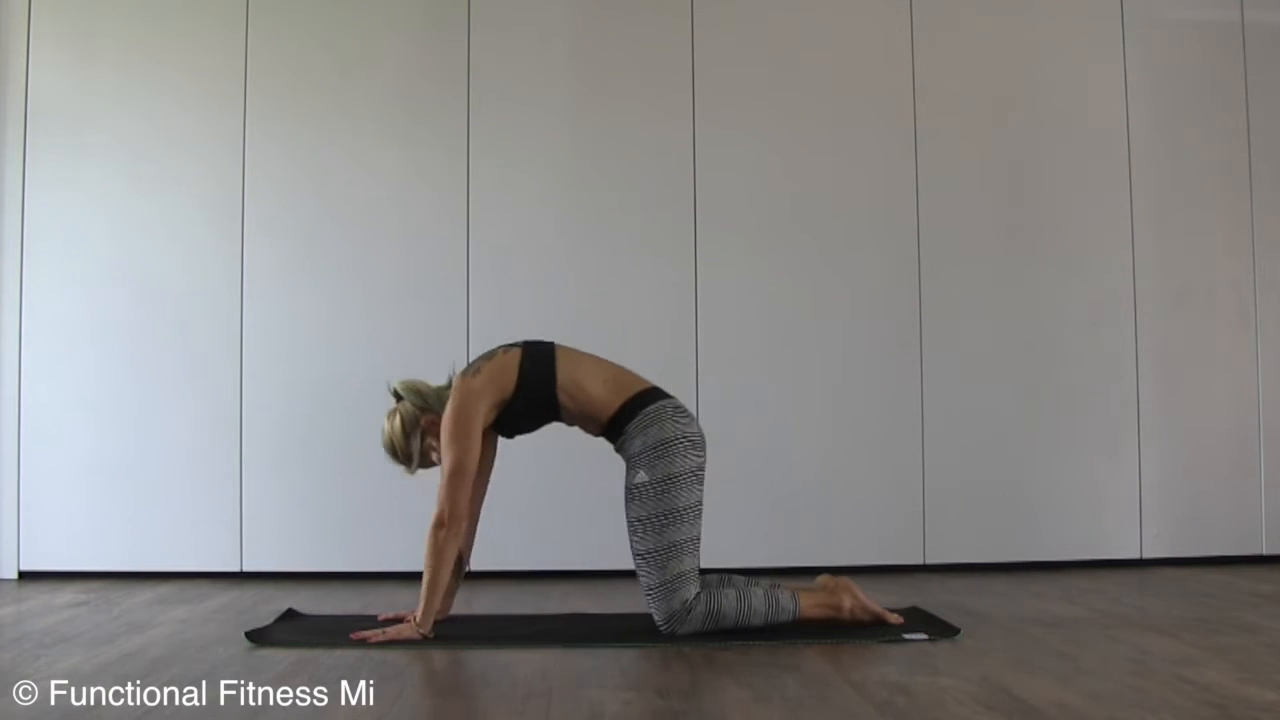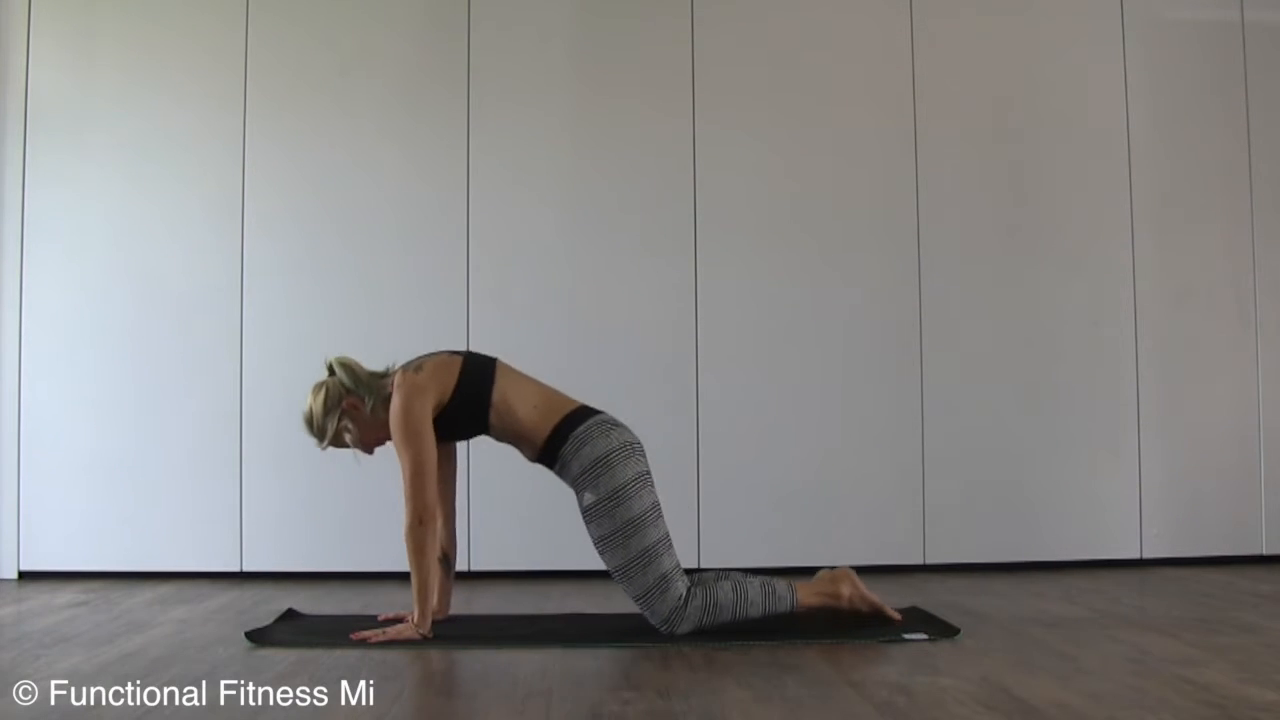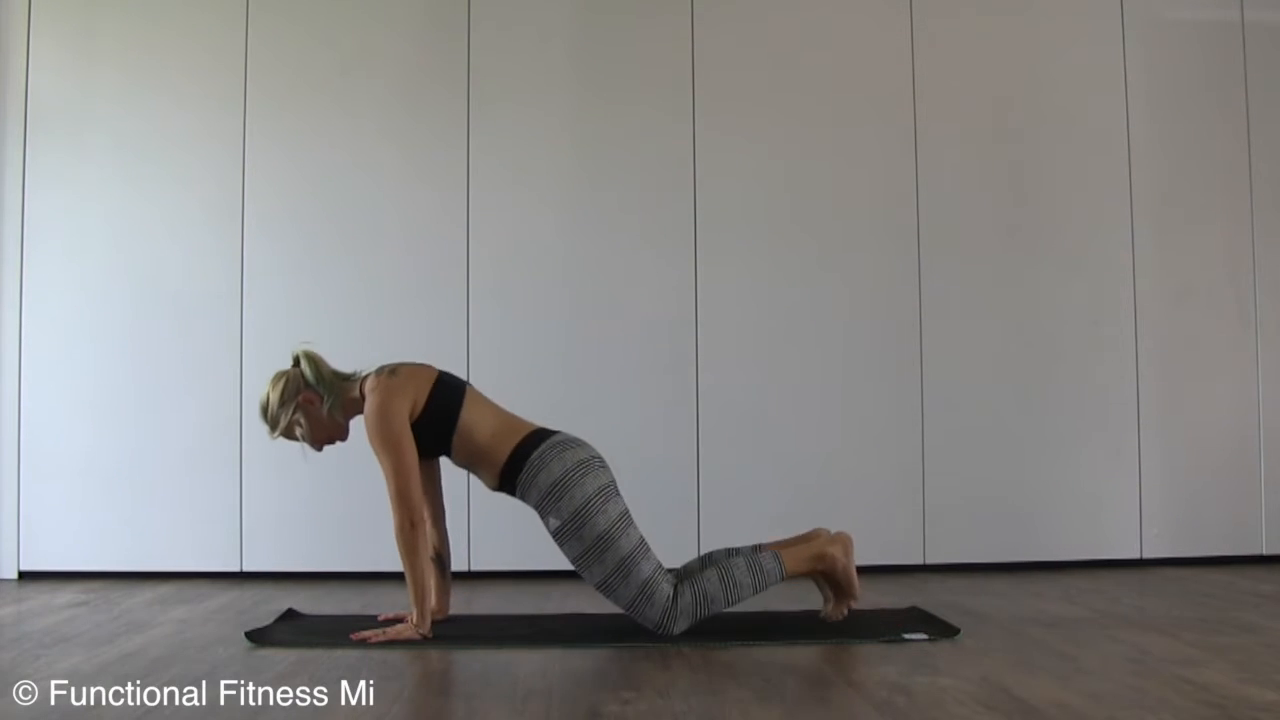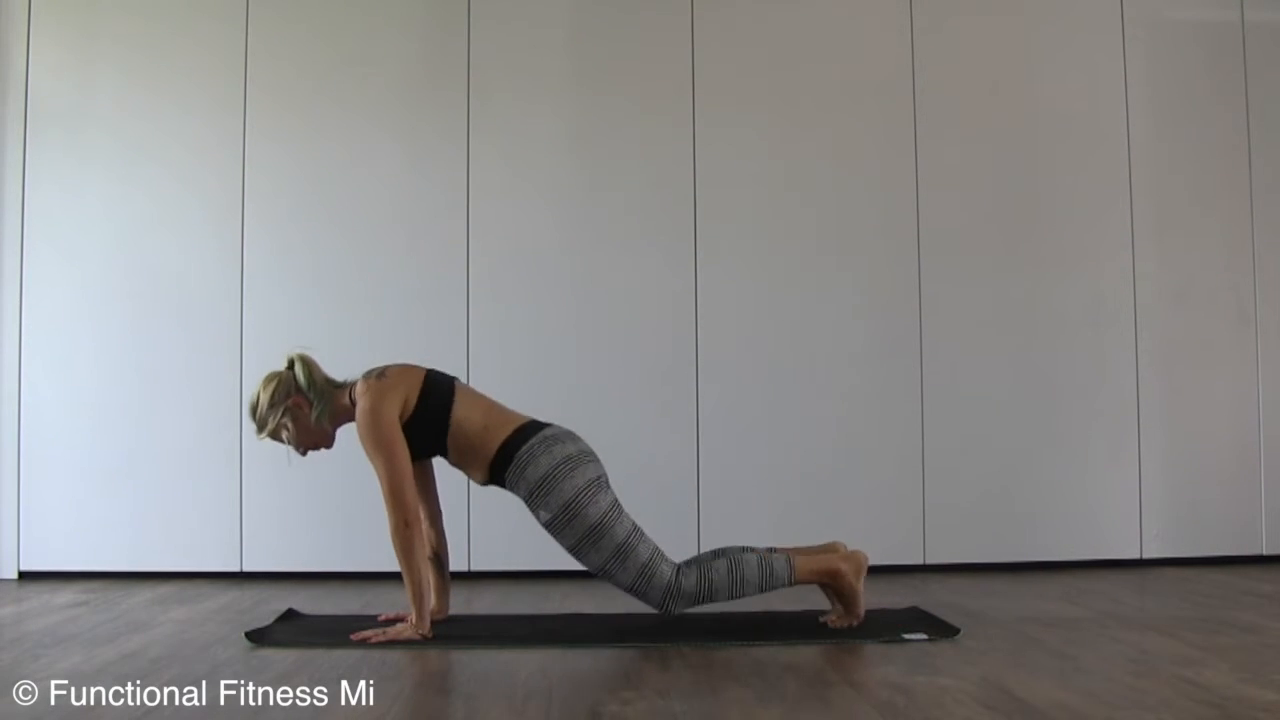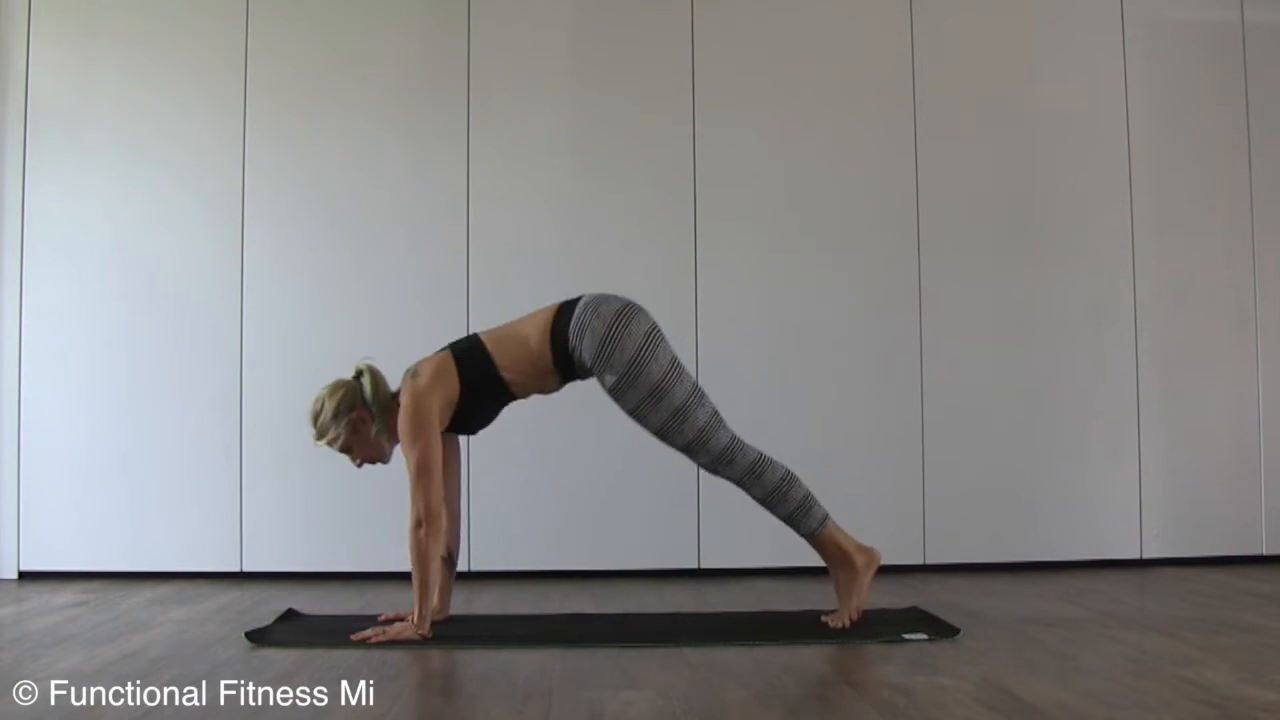
dt=0.4s
person 1, frame 1
left shoulder: (463, 403)
right shoulder: (482, 407)
left elbow: (450, 520)
right elbow: (465, 520)
left wrist: (422, 622)
right wrist: (435, 607)
left hip: (657, 437)
right hip: (659, 434)
left knee: (676, 612)
right knee: (674, 591)
left ankle: (829, 603)
right ankle: (816, 592)
person 1, frame 2
left shoulder: (407, 394)
right shoulder: (429, 401)
left elbow: (422, 519)
right elbow: (441, 515)
left wrist: (419, 620)
right wrist: (436, 603)
left hip: (596, 456)
right hip: (599, 450)
left knee: (671, 610)
right knee: (667, 594)
left ankle: (826, 591)
right ankle: (820, 588)
person 1, frame 3
left shoulder: (381, 400)
right shoulder: (402, 403)
left elbow: (411, 521)
right elbow: (429, 517)
left wrist: (419, 619)
right wrist: (437, 603)
left hip: (558, 477)
right hip: (565, 468)
left knee: (667, 612)
right knee: (660, 593)
left ankle: (815, 556)
right ankle: (807, 549)
person 1, frame 4
left shoulder: (370, 402)
right shoulder: (391, 406)
left elbow: (406, 519)
right elbow: (426, 516)
left wrist: (418, 617)
right wrist: (437, 603)
left hip: (548, 471)
right hip: (553, 464)
left knee: (668, 587)
right knee: (666, 582)
left ankle: (828, 565)
right ankle: (821, 559)
person 1, frame 5
left shoulder: (416, 402)
right shoulder: (434, 405)
left elbow: (426, 518)
right elbow: (445, 514)
left wrist: (420, 619)
right wrist: (437, 601)
left hip: (607, 332)
right hip: (600, 334)
left knee: (721, 450)
right knee: (717, 452)
left ankle: (849, 556)
right ankle: (842, 555)
